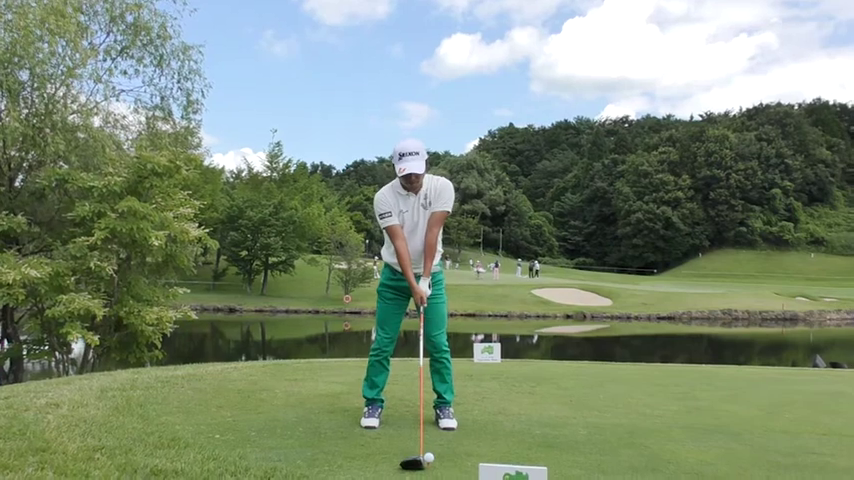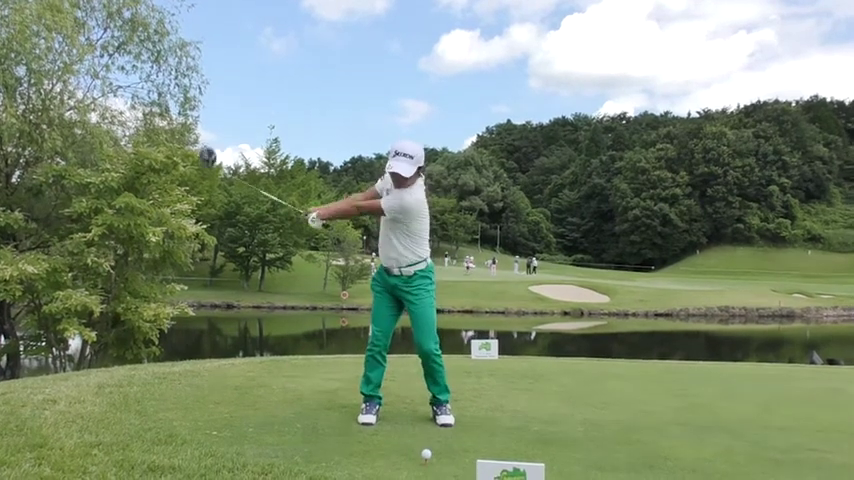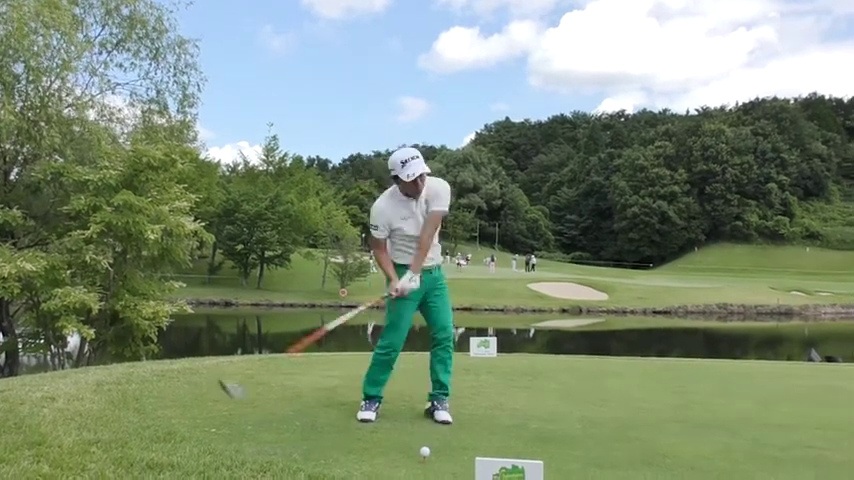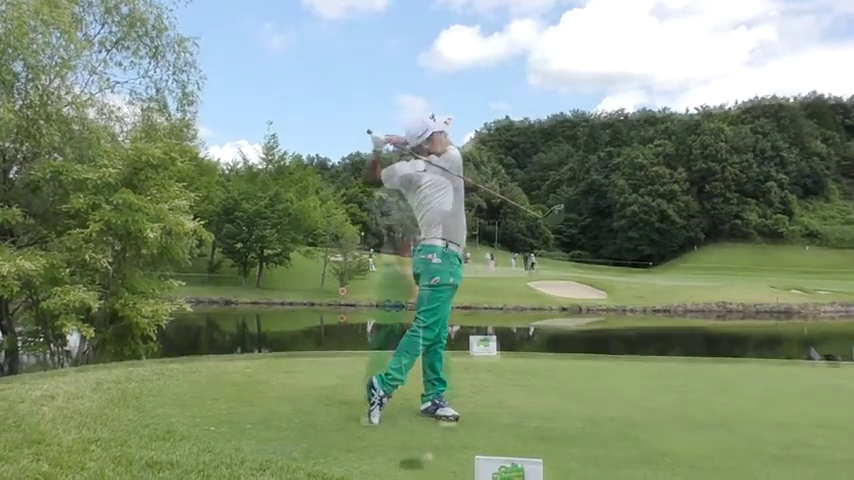
dt=1s
person 1, frame 1
left shoulder: (442, 187)
right shoulder: (384, 197)
left elbow: (432, 234)
right elbow: (399, 242)
left wrist: (425, 278)
right wrist: (412, 285)
left hip: (431, 275)
right hip: (394, 276)
left knee: (438, 343)
right knee: (383, 343)
left ankle: (444, 405)
right ankle: (373, 403)
person 1, frame 2
left shoulder: (410, 199)
right shoulder: (393, 178)
left elbow: (362, 208)
right elbow: (363, 196)
left wrist: (325, 215)
right wrist: (324, 209)
left hip: (416, 279)
right hip: (386, 275)
left knee: (427, 345)
right knee: (378, 341)
left ankle: (441, 402)
right ankle: (371, 400)
person 1, frame 3
left shoulder: (438, 187)
right shoulder: (383, 207)
left elbow: (427, 234)
right elbow: (379, 249)
left wrist: (415, 270)
right wrist: (393, 279)
left hip: (431, 274)
right hip: (400, 275)
left knee: (444, 337)
right knee: (391, 342)
left ankle: (438, 399)
right ankle: (371, 398)
person 1, frame 4
left shoulder: (414, 172)
left hip: (427, 256)
right hip: (442, 257)
left knee: (436, 334)
right knee: (425, 329)
left ankle: (434, 397)
right ankle: (384, 385)
